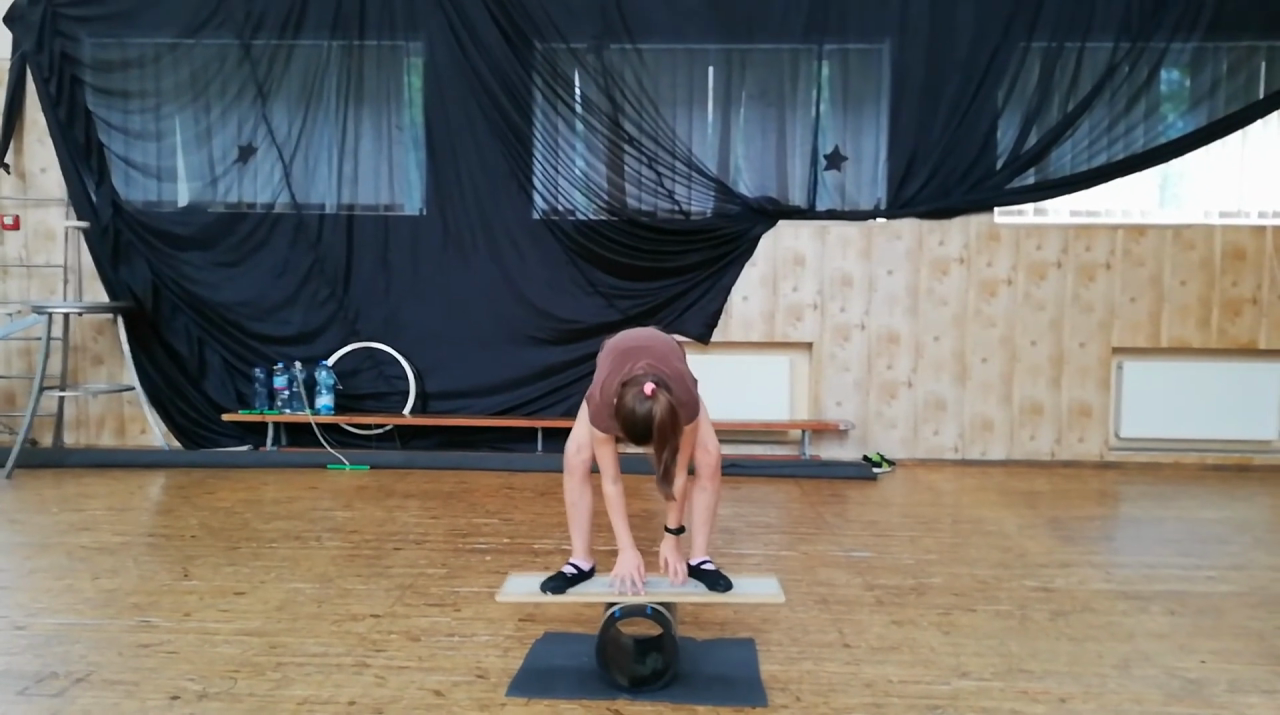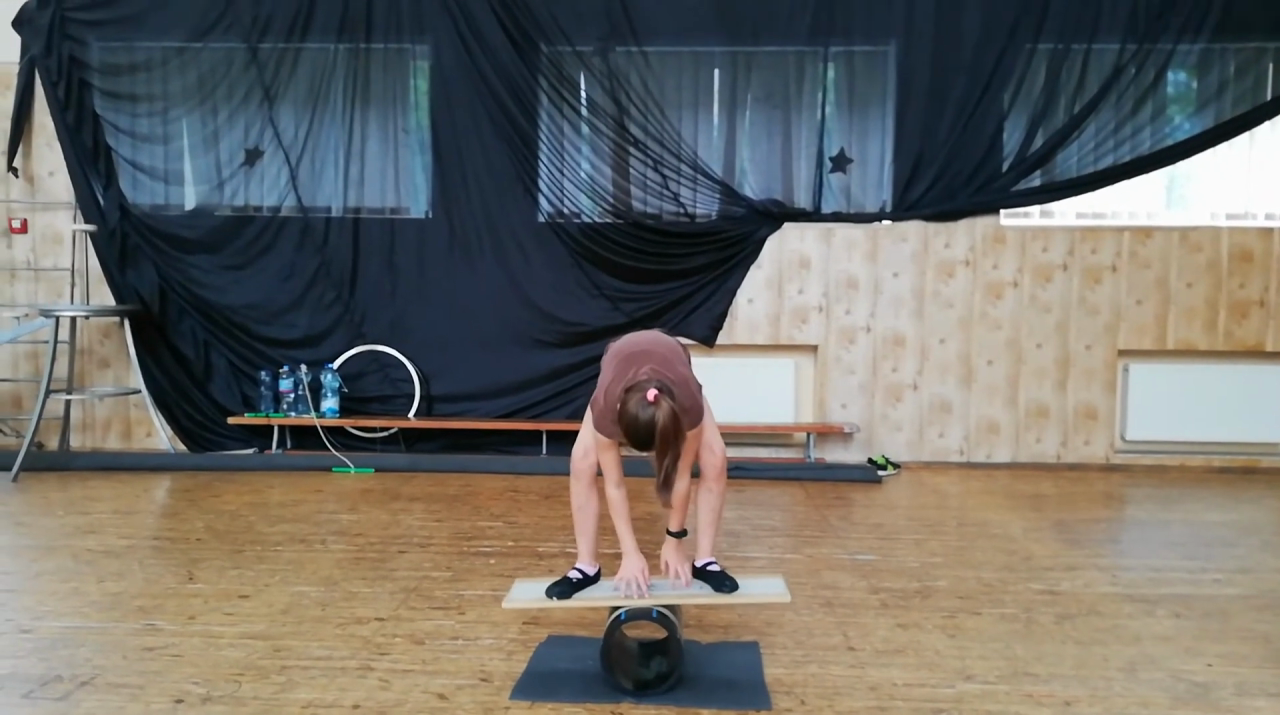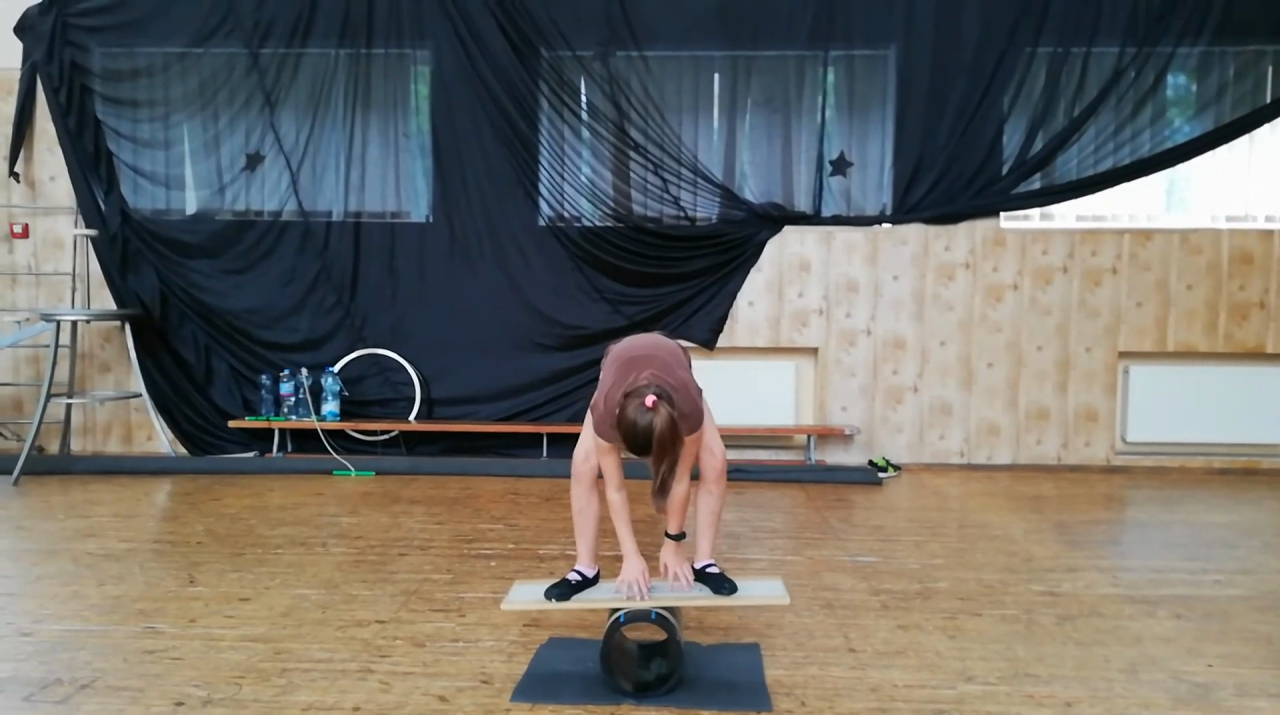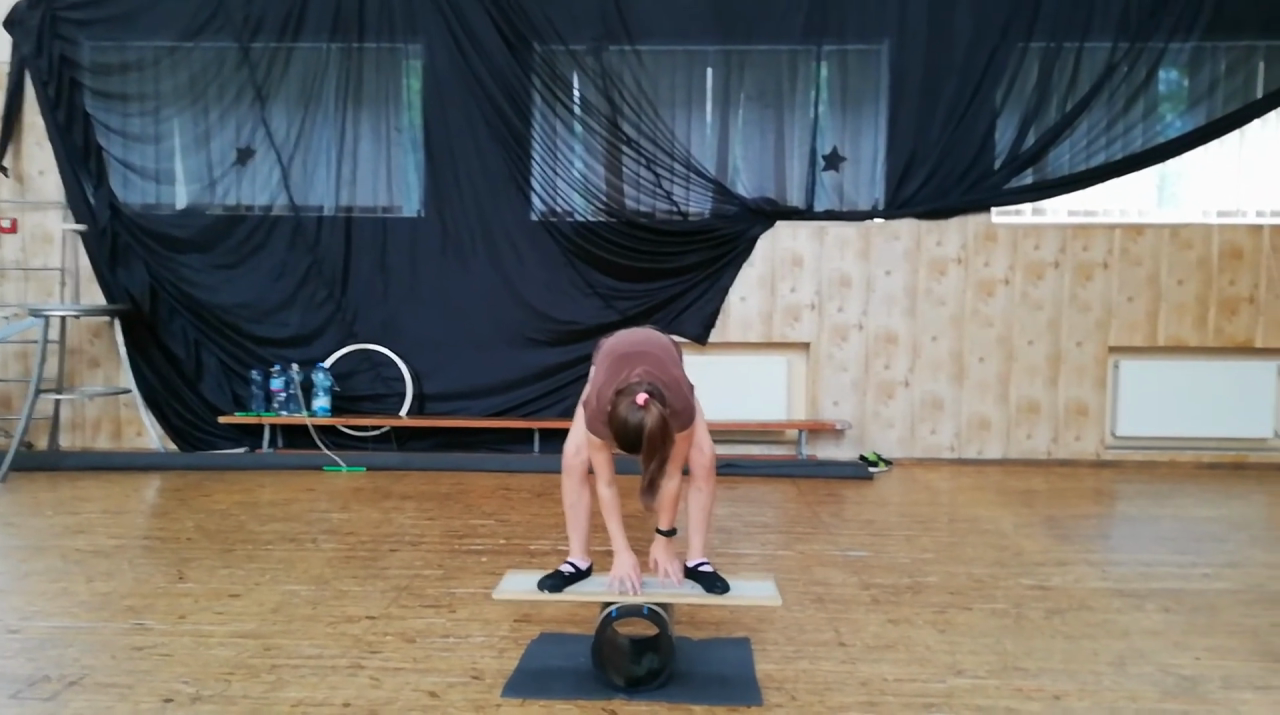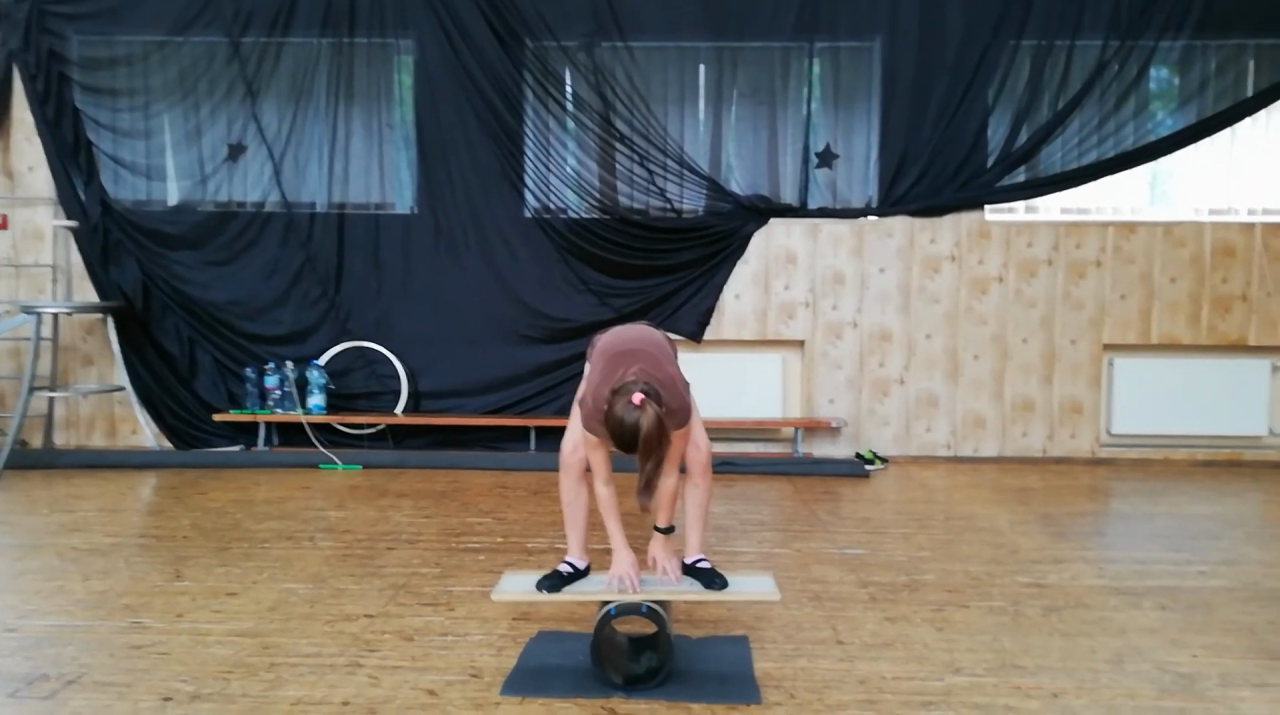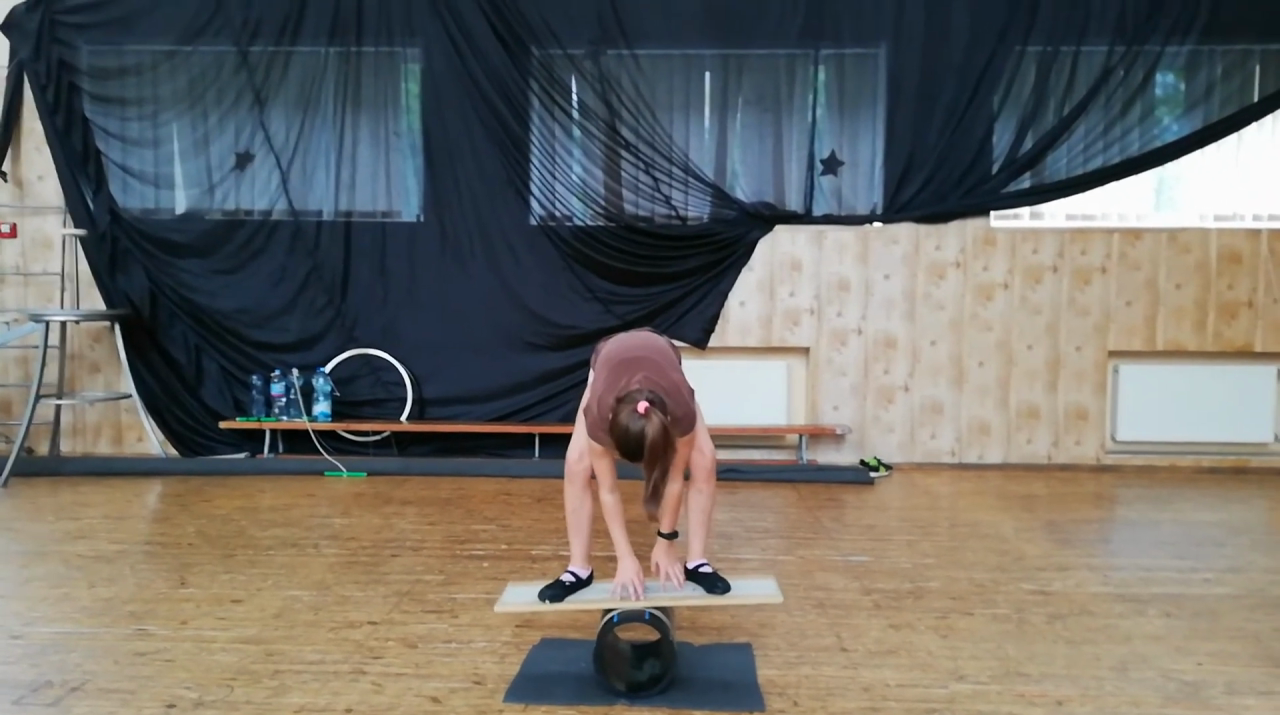
dt=0.1s
person 1, frame 1
left shoulder: (684, 399)
right shoulder: (602, 401)
left elbow: (678, 472)
right elbow: (611, 481)
left wrist: (672, 537)
right wrist: (626, 549)
left hip: (667, 370)
left knee: (709, 456)
right knee: (576, 455)
left ankle: (700, 560)
right ankle: (580, 561)
person 1, frame 2
left shoulder: (688, 404)
right shoulder: (606, 405)
left elbow: (681, 476)
right elbow: (614, 485)
left wrist: (674, 541)
right wrist: (630, 553)
left knee: (715, 458)
right knee: (582, 460)
left ankle: (705, 561)
right ankle: (586, 566)
person 1, frame 3
left shoulder: (688, 408)
right shoulder: (607, 410)
left elbow: (681, 479)
right elbow: (614, 488)
left wrist: (673, 543)
right wrist: (631, 556)
left knee: (715, 460)
right knee: (584, 463)
left ankle: (704, 563)
right ankle: (585, 569)
person 1, frame 4
left shoulder: (680, 404)
right shoulder: (598, 406)
left elbow: (672, 476)
right elbow: (605, 483)
left wrist: (664, 539)
right wrist: (621, 551)
left knee: (703, 457)
right knee: (575, 457)
left ankle: (696, 561)
right ankle: (578, 561)
person 1, frame 5
left shoulder: (676, 402)
right shoulder: (595, 404)
left elbow: (669, 472)
right elbow: (602, 482)
left wrist: (662, 537)
right wrist: (620, 550)
left knee: (699, 454)
right knee: (572, 454)
left ankle: (694, 557)
right ankle: (576, 560)
person 1, frame 6
left shoulder: (681, 409)
right shoulder: (599, 412)
left elbow: (674, 479)
right elbow: (607, 490)
left wrist: (665, 542)
right wrist: (625, 558)
left knee: (703, 460)
right knee: (577, 463)
left ankle: (696, 563)
right ankle: (579, 569)
